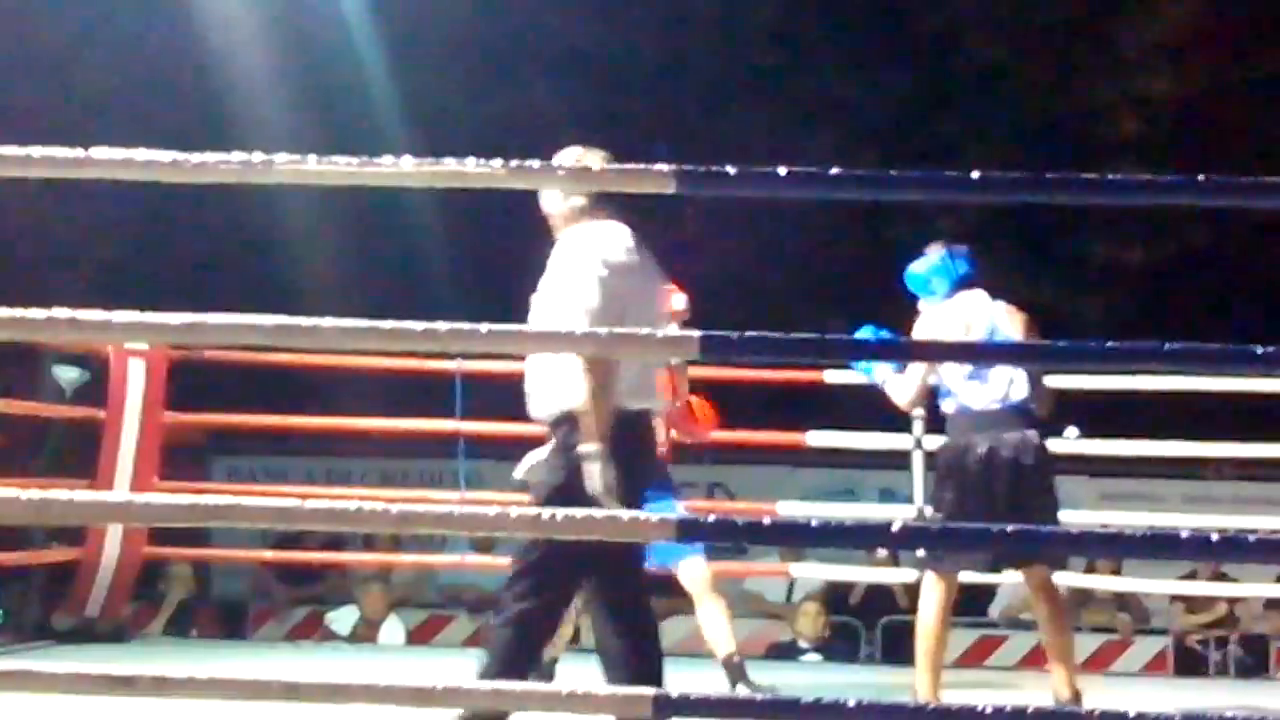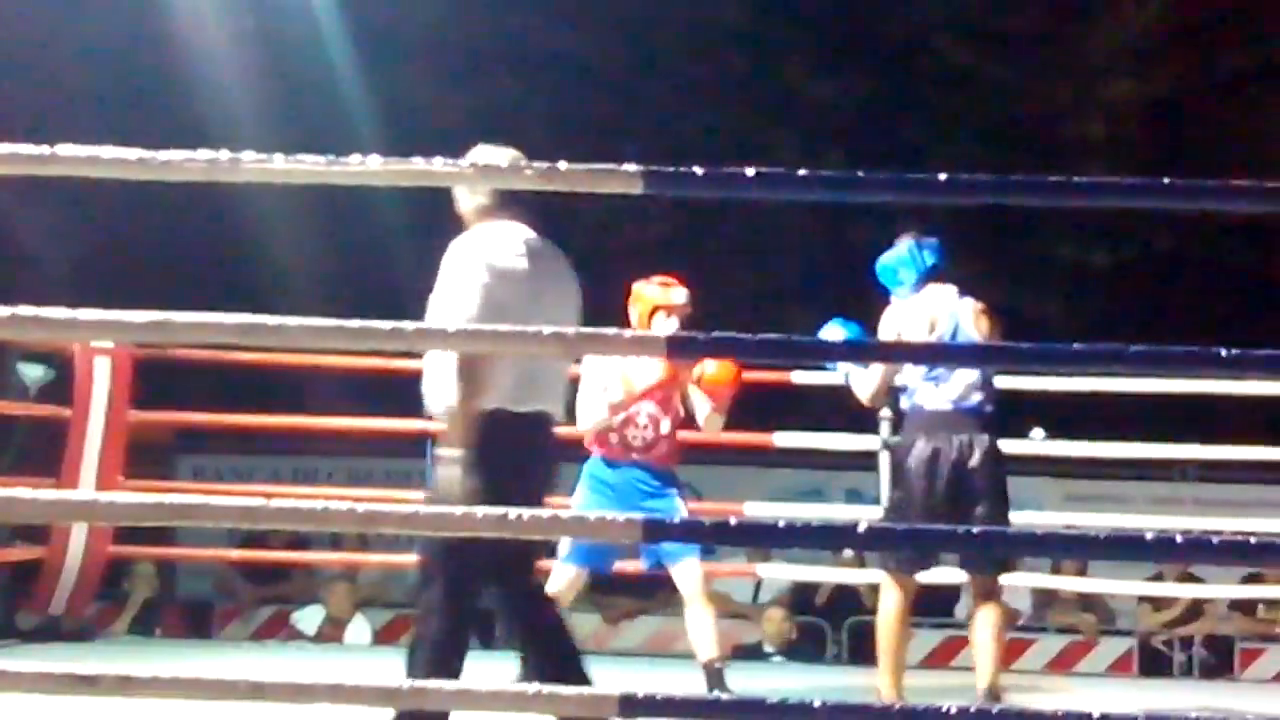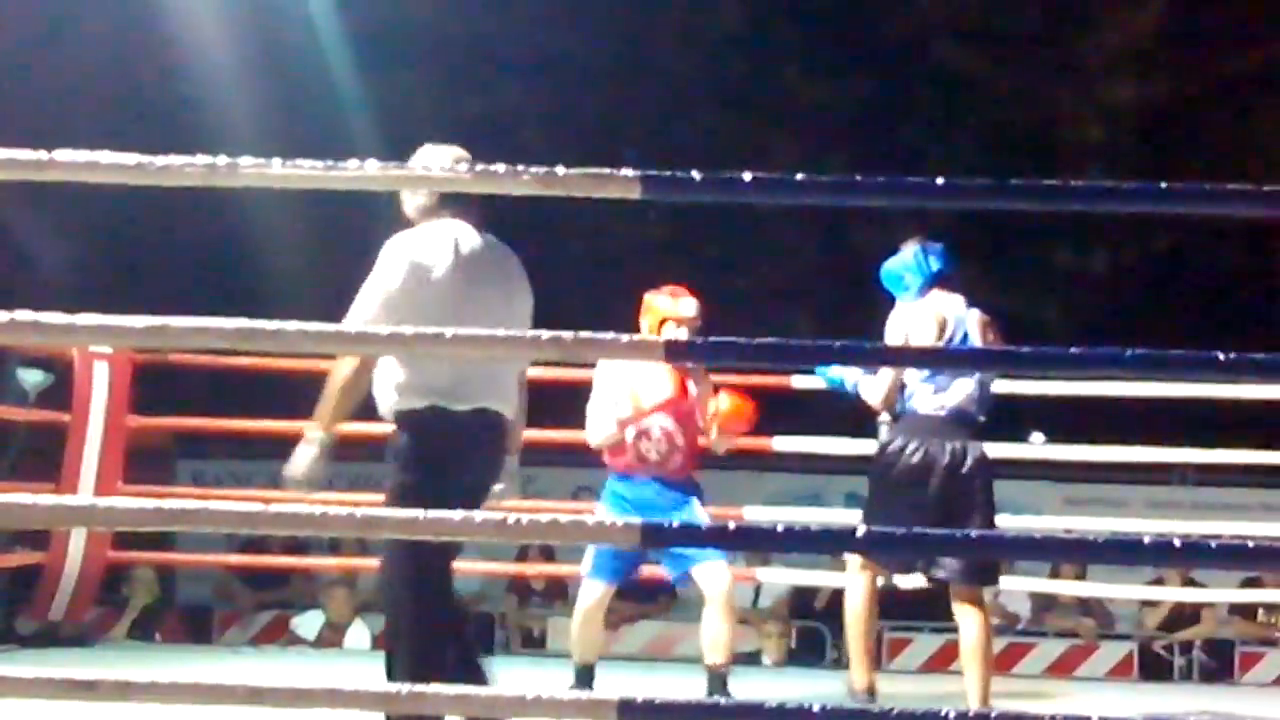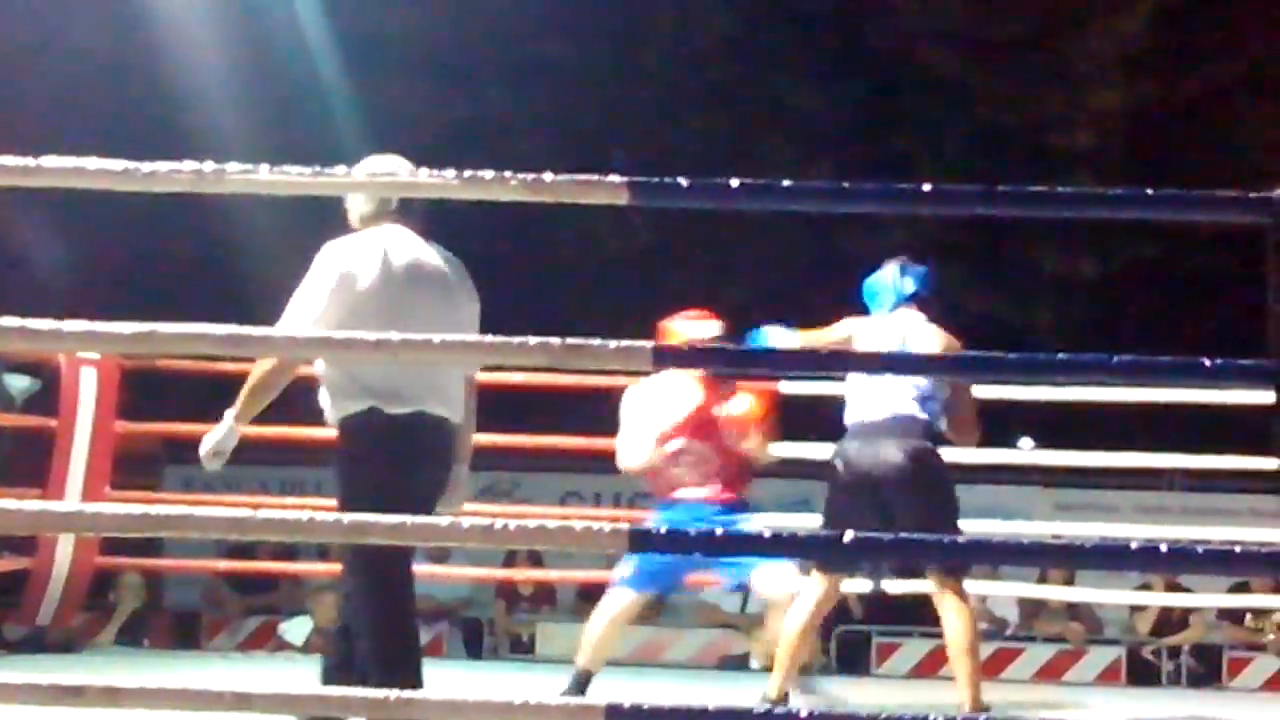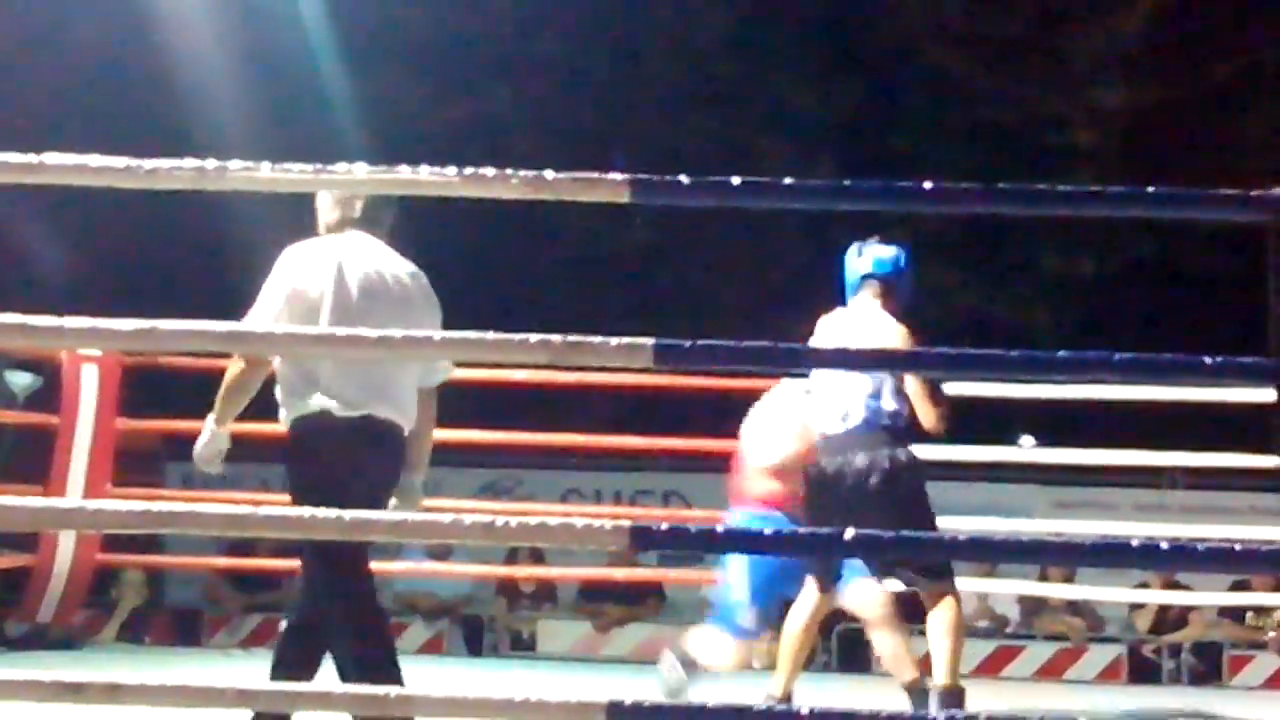
dt=0.2s
person 1, frame 1
left shoulder: (583, 246)
right shoulder: (633, 254)
left elbow: (596, 354)
left wrist: (592, 449)
left hip: (596, 442)
right hip: (629, 438)
left knee: (533, 583)
right knee: (618, 589)
person 1, frame 2
left shoulder: (476, 249)
right shoulder: (553, 262)
left elbow: (468, 356)
left wrist: (453, 452)
left hip: (490, 437)
right hip: (532, 434)
left knee: (445, 584)
right knee: (513, 588)
person 1, frame 3
left shoulder: (412, 249)
right shoulder: (507, 264)
left elbow: (360, 354)
right elbow: (517, 372)
left wrist: (316, 437)
right wrist: (507, 456)
left hip: (432, 432)
right hip: (485, 434)
left knee: (411, 584)
right knee: (427, 579)
person 1, frame 4
left shoulder: (346, 256)
right shoulder: (452, 270)
left elbow: (286, 353)
right elbow: (467, 381)
left wrist: (232, 421)
right wrist: (460, 465)
left hip: (375, 436)
right hip: (434, 441)
left knee: (377, 586)
right knee: (373, 582)
person 1, frame 5
left shoulder: (307, 259)
right shoulder: (414, 281)
left elbow: (255, 356)
right elbow: (428, 389)
left wrist: (217, 424)
right wrist: (414, 473)
left hip: (327, 442)
right hip: (385, 443)
left knee: (336, 584)
right knee: (328, 582)
person 2, frame 1
left shoulder: (935, 320)
right shoulder: (1015, 317)
left elbow: (909, 399)
right elbow: (1042, 402)
left wrist: (880, 369)
left hip: (970, 444)
right hip: (1024, 443)
left knee: (939, 578)
right knee: (1040, 578)
left ankle: (926, 699)
right ankle: (1067, 694)
person 2, frame 2
left shoulder: (901, 314)
right shoulder: (980, 314)
left elbow: (871, 394)
left hip: (922, 445)
right hip: (977, 445)
left knee: (897, 580)
right knee: (984, 583)
left ankle: (889, 699)
right ankle: (988, 688)
person 2, frame 3
left shoulder: (909, 315)
right shoulder: (984, 324)
left elbow: (883, 398)
left wrist: (850, 376)
left hip: (912, 448)
right hip: (966, 455)
left knee: (863, 566)
right knee: (967, 593)
left ankle: (861, 686)
right ankle: (978, 707)
person 2, frame 4
left shoulder: (861, 328)
right shoulder: (945, 343)
left elbow: (795, 343)
right elbow: (968, 433)
left wrist: (769, 336)
left hip: (859, 453)
right hip: (914, 457)
left knee: (823, 583)
right knee: (948, 587)
left ankle: (775, 695)
right ankle: (972, 707)
person 2, frame 5
left shoulder: (825, 326)
right shoulder: (894, 333)
right elbow: (931, 421)
right wrist: (934, 393)
left hip: (829, 466)
right hip: (881, 462)
left knee: (818, 588)
right knee: (938, 590)
left ankle: (778, 695)
right ankle: (945, 688)
person 3, frame 1
left shoulder: (673, 369)
left elbow: (683, 431)
left wrist: (692, 423)
left hip: (652, 485)
left knee: (701, 581)
left ankle: (738, 678)
right ankle: (543, 674)
person 3, frame 2
left shoulder: (679, 365)
right shoulder: (604, 358)
left elbow: (710, 426)
right elbow: (586, 422)
left wrist: (718, 400)
right wrist: (626, 393)
left hip: (656, 482)
right hip: (606, 477)
left knee: (694, 582)
right knee: (563, 582)
left ankle: (716, 683)
person 3, frame 3
left shoulder: (693, 375)
right shoulder: (615, 368)
left elbow: (719, 444)
right elbow: (595, 437)
left wrist: (728, 424)
right wrist: (629, 412)
left hip: (676, 495)
right hip: (626, 493)
left knee: (719, 587)
right knee: (591, 601)
left ankle: (717, 688)
right ankle: (583, 682)
person 3, frame 4
left shoulder: (726, 393)
right shoulder: (644, 395)
left elbow: (759, 453)
right elbow: (629, 461)
left wrist: (752, 433)
right wrist: (669, 425)
left hip: (726, 514)
right hip: (674, 515)
left knee: (785, 588)
right knee: (616, 608)
right ankle: (578, 686)
person 3, frame 5
right shoulder: (785, 398)
right elbow: (765, 462)
left hip: (800, 523)
right hip: (761, 525)
left knee: (877, 607)
right knee: (732, 653)
left ankle: (921, 701)
right ankle: (686, 653)
